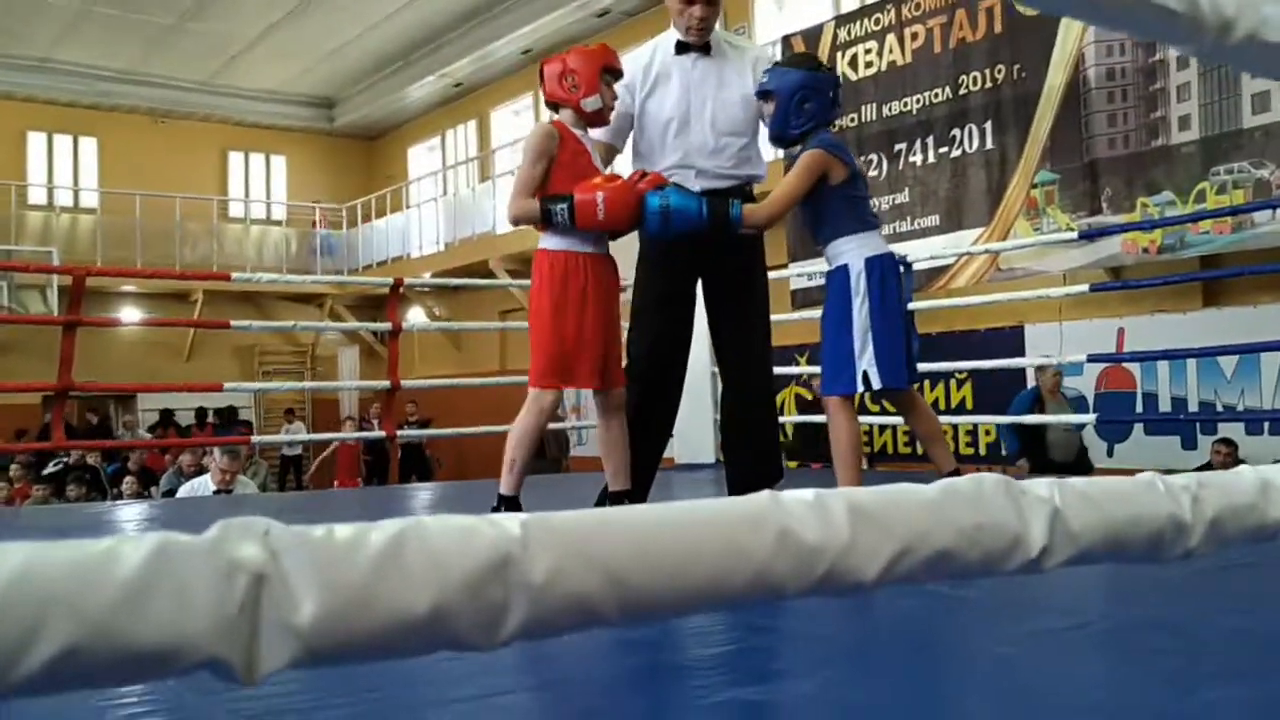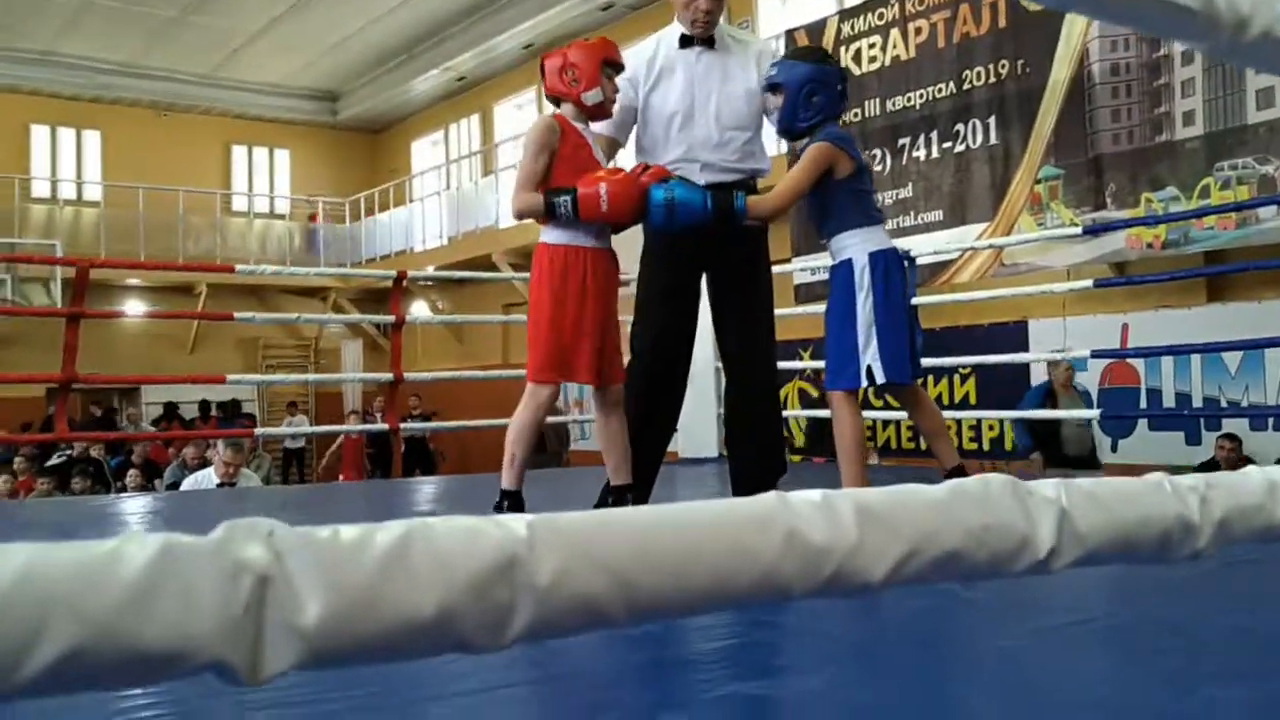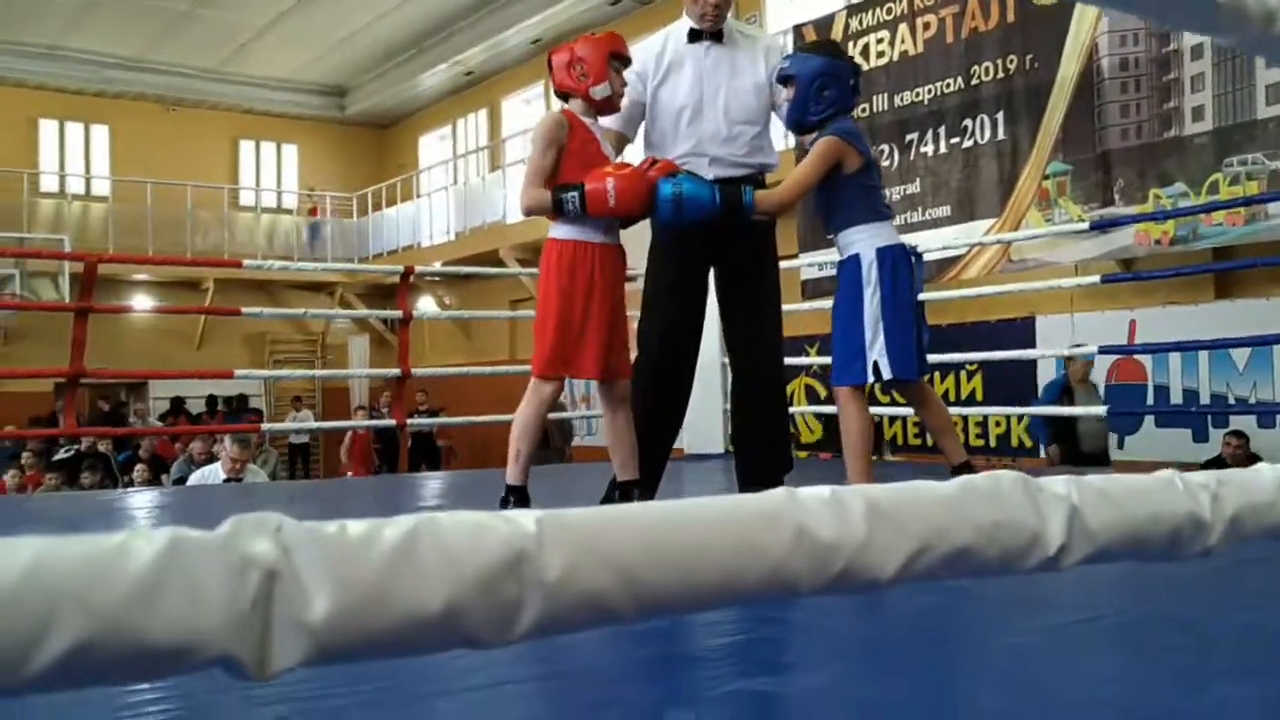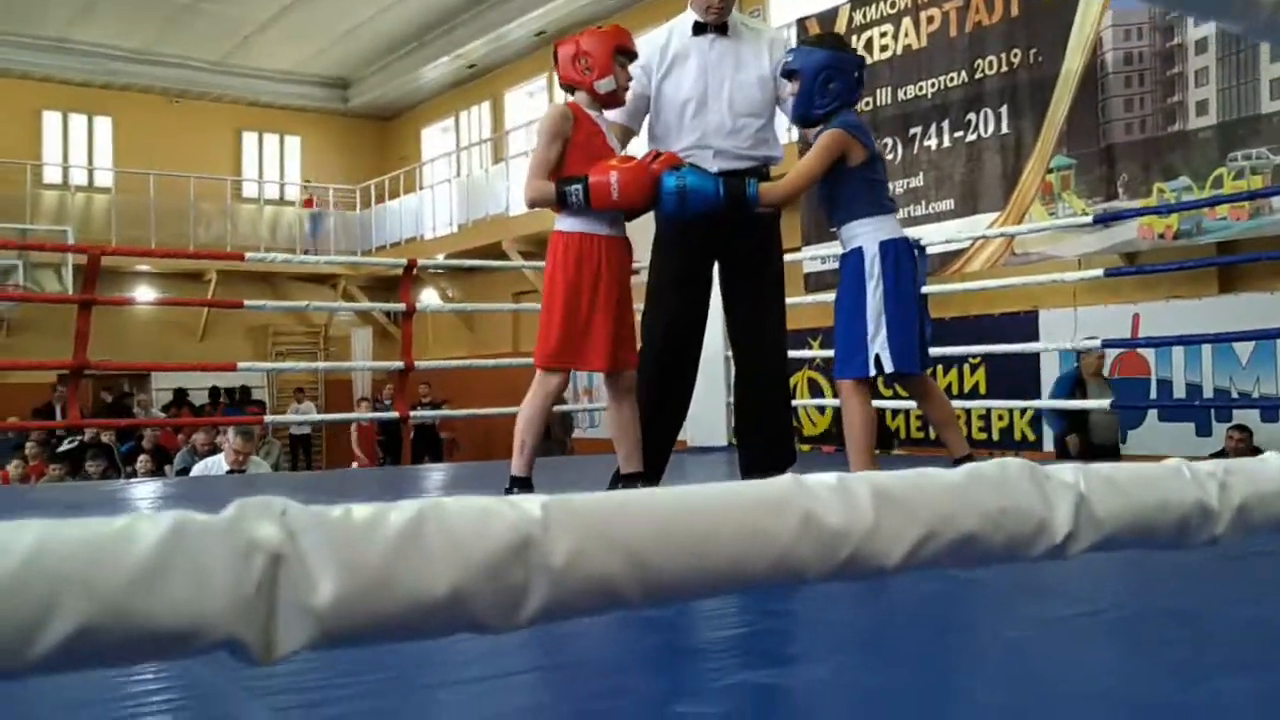
dt=0.1s
person 1, frame 1
left shoulder: (753, 62)
right shoulder: (640, 66)
right elbow: (602, 144)
left knee: (746, 355)
right knee: (652, 356)
left ankle: (754, 489)
right ankle: (624, 493)
person 1, frame 2
left shoulder: (756, 56)
right shoulder: (643, 59)
right elbow: (605, 136)
left knee: (750, 350)
right knee: (656, 351)
left ankle: (757, 486)
right ankle: (627, 489)
person 1, frame 3
left shoulder: (764, 51)
right shoulder: (652, 53)
right elbow: (614, 130)
left knee: (756, 345)
right knee: (663, 346)
left ankle: (763, 481)
person 1, frame 4
left shoulder: (769, 44)
right shoulder: (656, 46)
right elbow: (619, 124)
left knee: (760, 337)
right knee: (667, 337)
left ankle: (767, 471)
right ankle: (637, 473)
person 2, frame 1
left shoulder: (589, 147)
right shoulder: (548, 135)
left elbow: (600, 221)
right elbow: (517, 210)
left wrist: (630, 204)
right wrist: (579, 208)
left hip: (598, 275)
right hip: (561, 270)
left knee: (613, 394)
right knee: (545, 394)
left ankle: (619, 504)
right ankle: (506, 506)
person 2, frame 2
left shoulder: (591, 140)
right shoulder: (549, 128)
left elbow: (602, 215)
right elbow: (521, 204)
left wrist: (634, 198)
right wrist: (583, 201)
left hip: (599, 268)
right hip: (562, 264)
left knee: (612, 389)
right knee: (542, 389)
left ankle: (622, 500)
right ankle: (508, 502)
person 2, frame 3
left shoulder: (599, 134)
right shoulder: (557, 124)
right elbow: (529, 199)
left wrist: (641, 193)
right wrist: (590, 196)
left hip: (606, 264)
right hip: (569, 259)
left knee: (618, 386)
right knee: (546, 383)
left ankle: (630, 495)
right ankle: (513, 497)
person 2, frame 4
left shoulder: (605, 129)
right shoulder: (562, 116)
right elbow: (533, 192)
left wrist: (646, 186)
right wrist: (593, 189)
left hip: (612, 255)
right hip: (576, 251)
left knee: (624, 377)
right knee: (552, 375)
left ankle: (634, 486)
right ankle: (518, 487)
person 3, frame 1
left shoulder: (818, 152)
right shoulder: (821, 150)
left elbow: (767, 213)
right elbow: (773, 213)
left wrist: (697, 209)
right wrist: (704, 216)
left hip: (860, 274)
right hip: (865, 273)
left knee: (838, 395)
right knee: (898, 391)
person 3, frame 2
left shoulder: (825, 145)
right shoulder: (828, 143)
left elbow: (772, 206)
right elbow: (777, 206)
left wrist: (701, 202)
right wrist: (708, 206)
left hip: (865, 269)
right hip: (868, 268)
left knee: (842, 389)
right knee: (902, 385)
right ankle: (959, 482)
person 3, frame 3
left shoulder: (834, 140)
right shoulder: (836, 138)
left elbow: (780, 200)
right elbow: (787, 201)
left wrist: (710, 196)
left hip: (872, 264)
right hip: (876, 263)
left knee: (848, 386)
right knee: (908, 382)
right ankle: (967, 479)
person 3, frame 4
left shoulder: (838, 133)
right shoulder: (841, 131)
left elbow: (783, 192)
right elbow: (790, 194)
left wrist: (714, 190)
left hip: (875, 257)
right hip: (880, 256)
left knee: (851, 378)
right knee: (911, 375)
